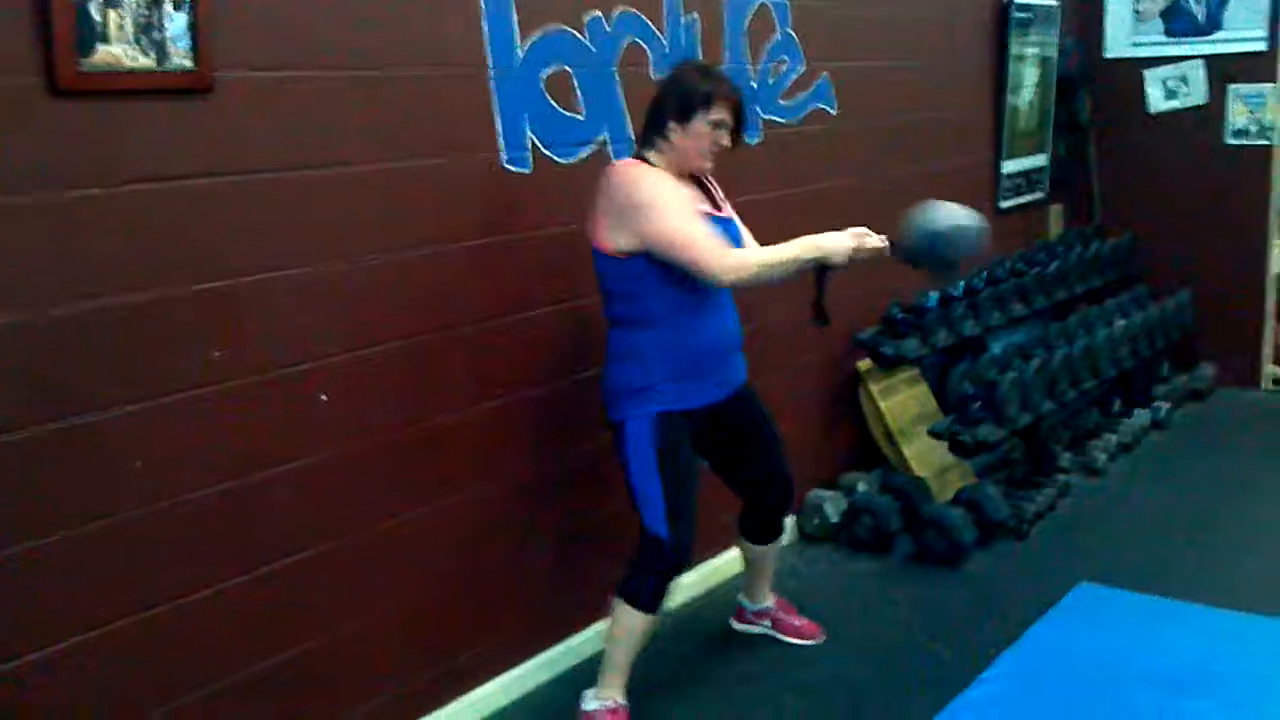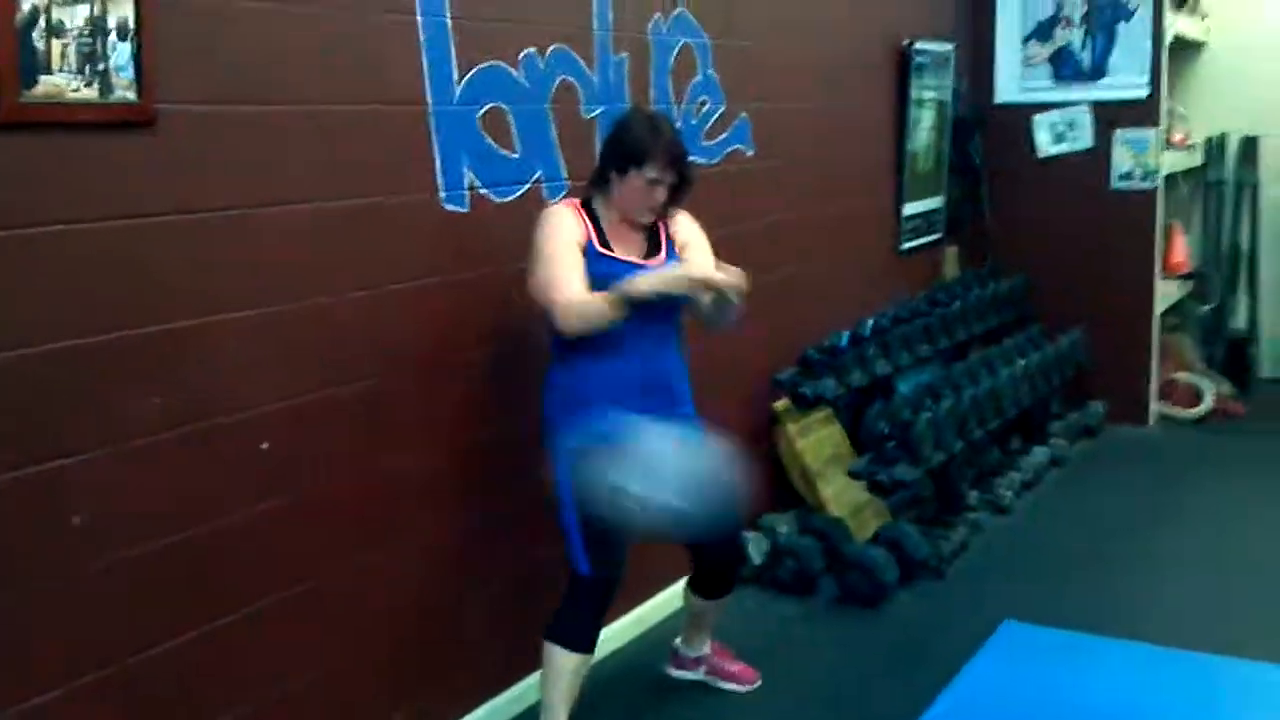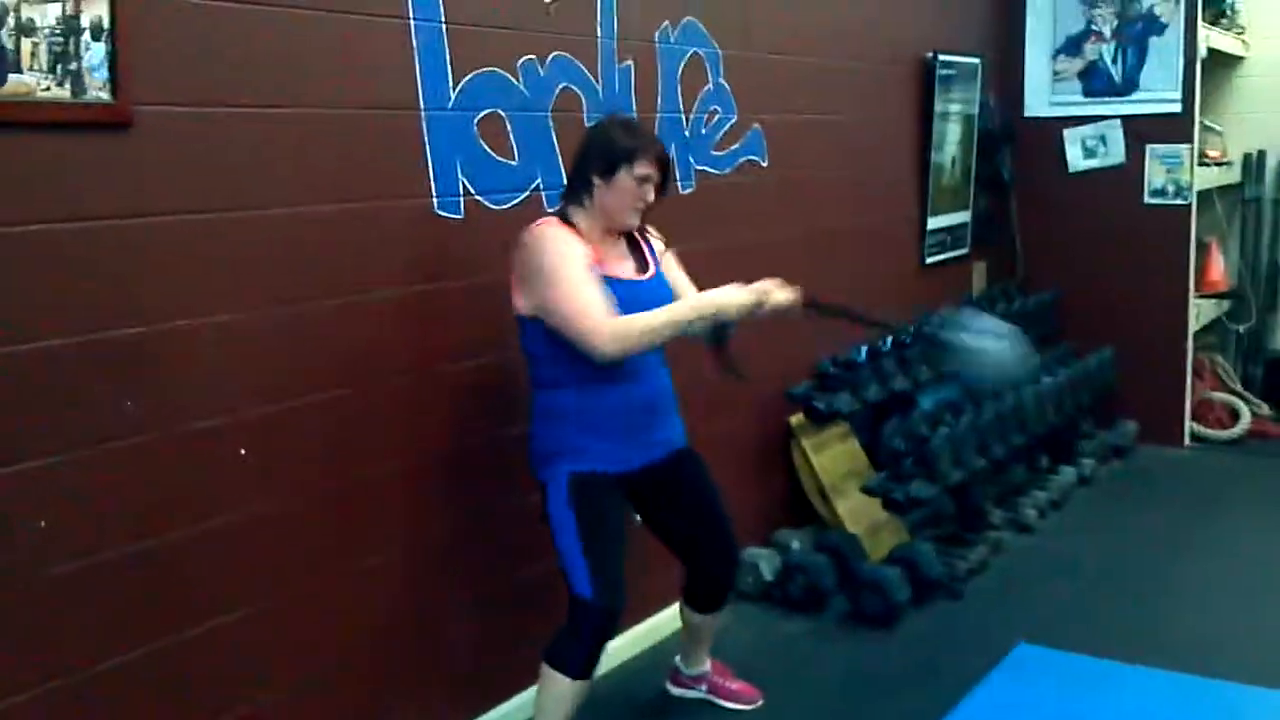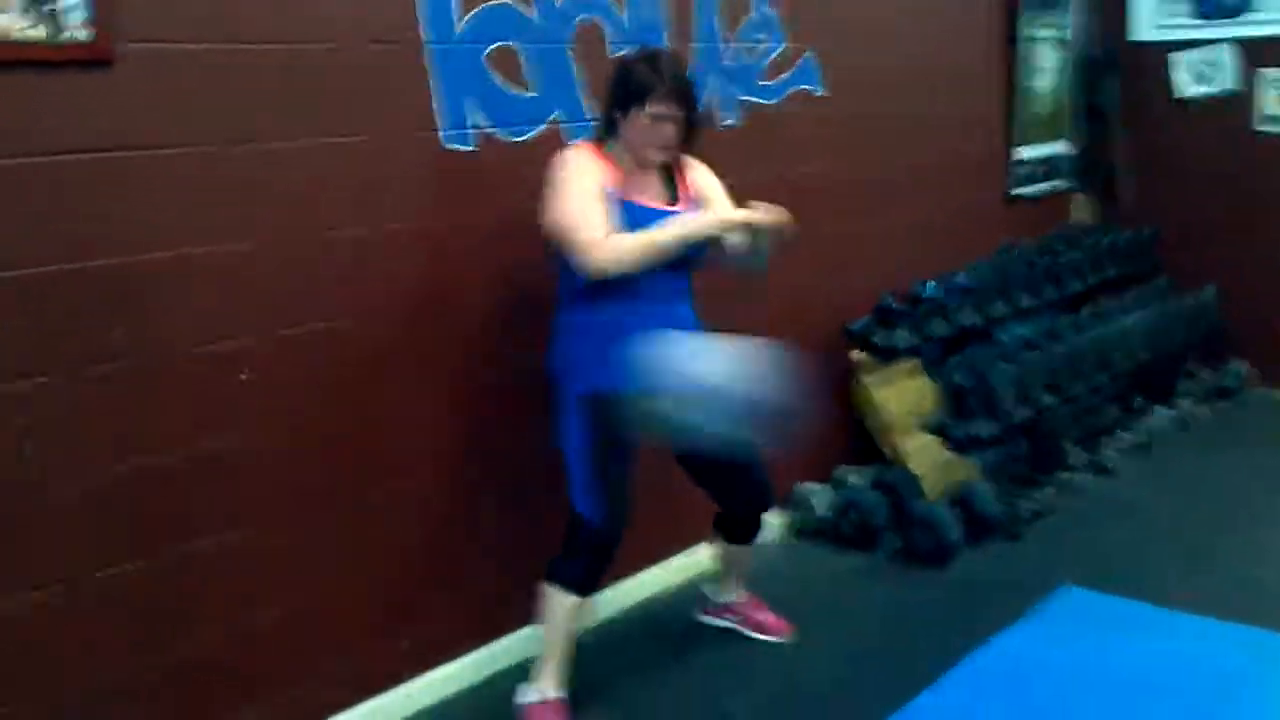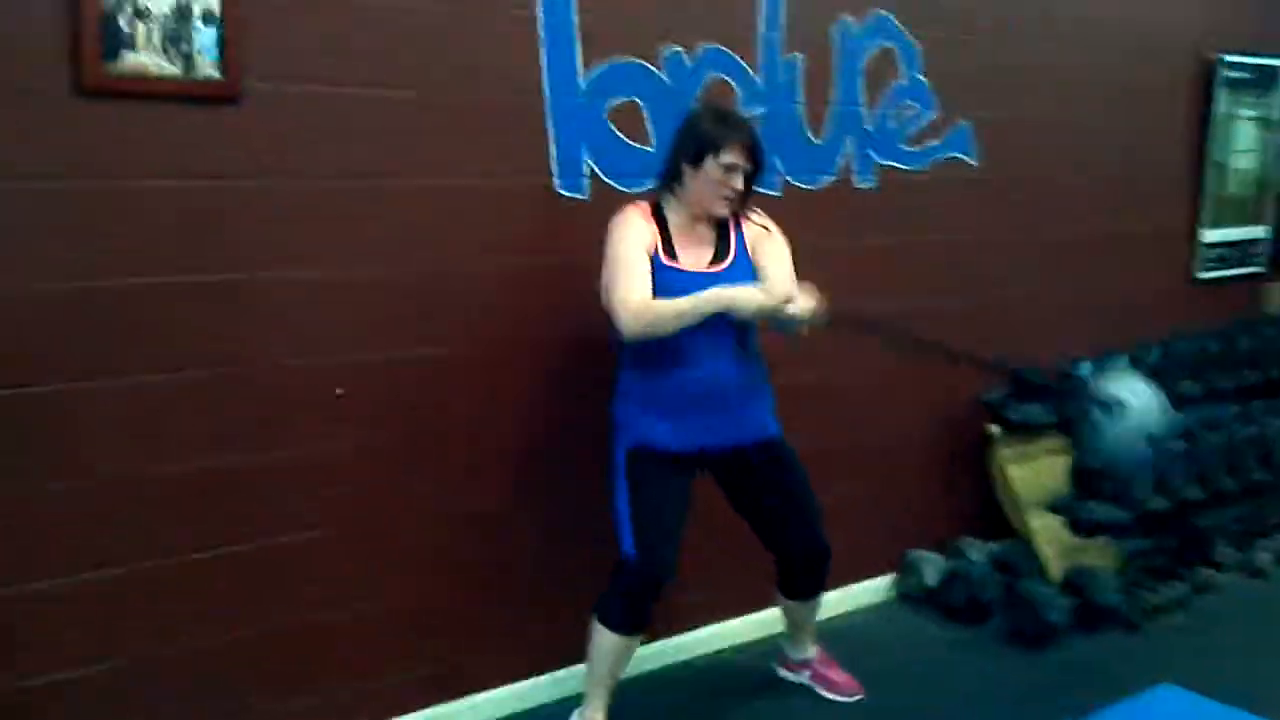
dt=0.7s
person 1, frame 1
left shoulder: (701, 185)
right shoulder: (635, 181)
left elbow: (748, 259)
right elbow: (725, 269)
left wrist: (838, 246)
right wrist: (817, 245)
left hip: (720, 383)
right hip: (655, 399)
left knee: (772, 489)
right knee: (666, 546)
left ankle: (758, 605)
person 1, frame 2
left shoulder: (678, 226)
right shoulder: (564, 222)
left elbow: (717, 307)
right elbow: (570, 318)
left wrist: (719, 284)
right wrist: (644, 284)
left hip: (668, 425)
right hip: (587, 434)
left knee: (723, 550)
right knee: (594, 582)
left ankle: (696, 652)
person 1, frame 3
left shoulder: (643, 241)
right shoulder: (551, 241)
left elbow: (686, 319)
right elbow: (606, 340)
left wrist: (748, 301)
right wrist: (706, 302)
left hip: (657, 443)
right hip: (582, 459)
left knee: (717, 556)
right knee: (596, 611)
left ankle: (693, 669)
person 1, frame 4
left shoulder: (686, 172)
right shoulder: (579, 167)
left elbow: (731, 246)
right elbow: (598, 259)
left wrist: (754, 223)
right wrist: (696, 220)
right hip: (599, 378)
left knee: (747, 488)
right knee: (596, 524)
left ankle: (726, 599)
person 1, frame 5
left shoulder: (754, 228)
right shoulder: (636, 225)
left elbow: (776, 312)
right elbow: (632, 321)
left wrist: (794, 304)
right wrist: (722, 296)
left hip: (744, 426)
right hip: (656, 433)
left knee: (806, 545)
right knee: (643, 571)
left ankle: (801, 655)
